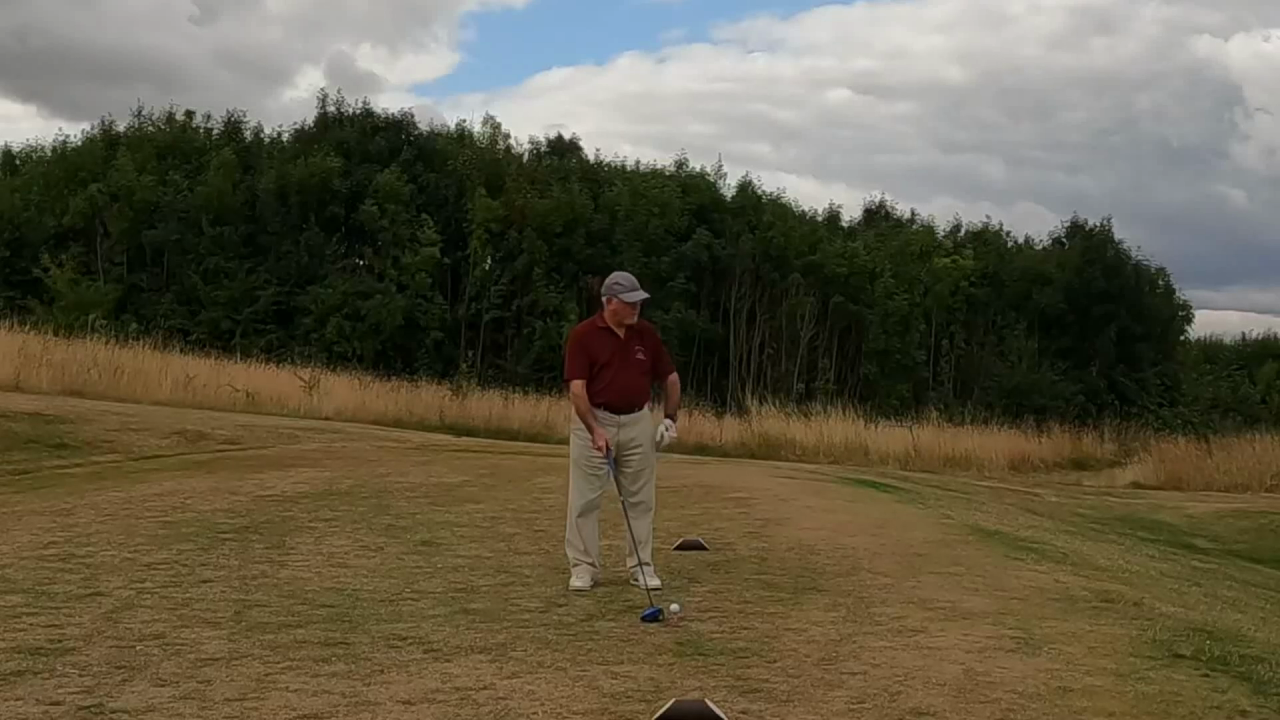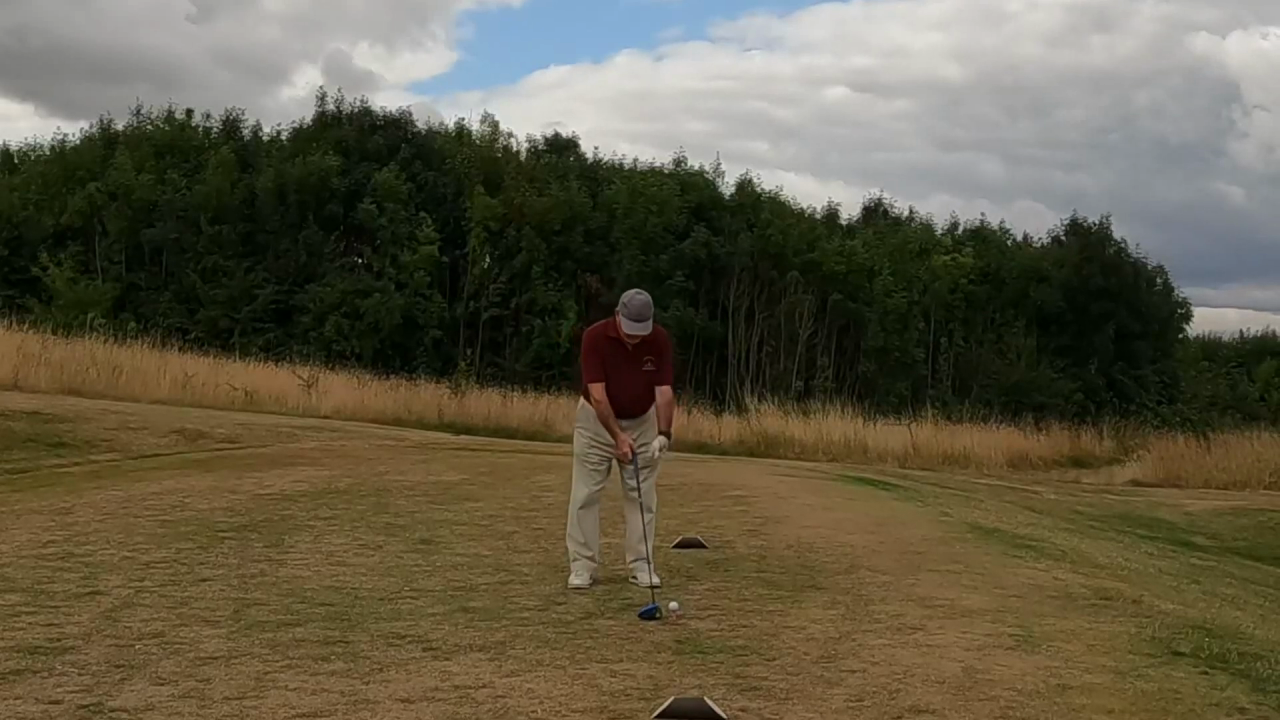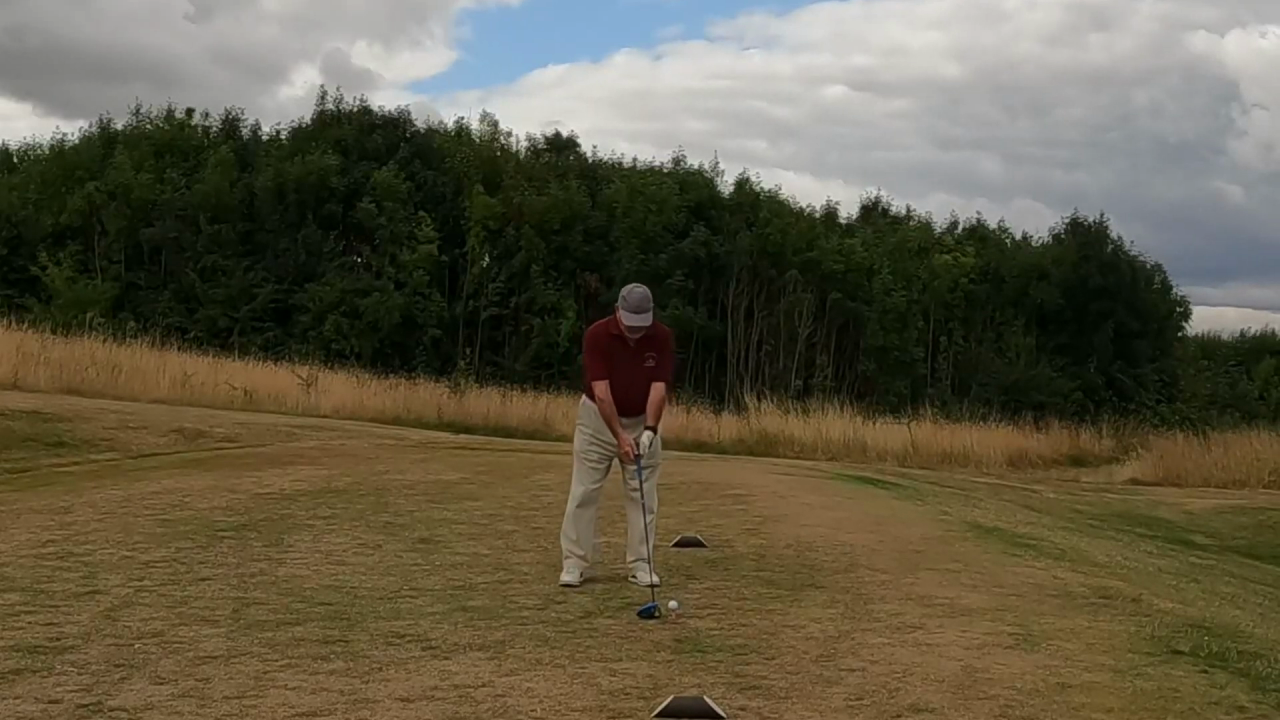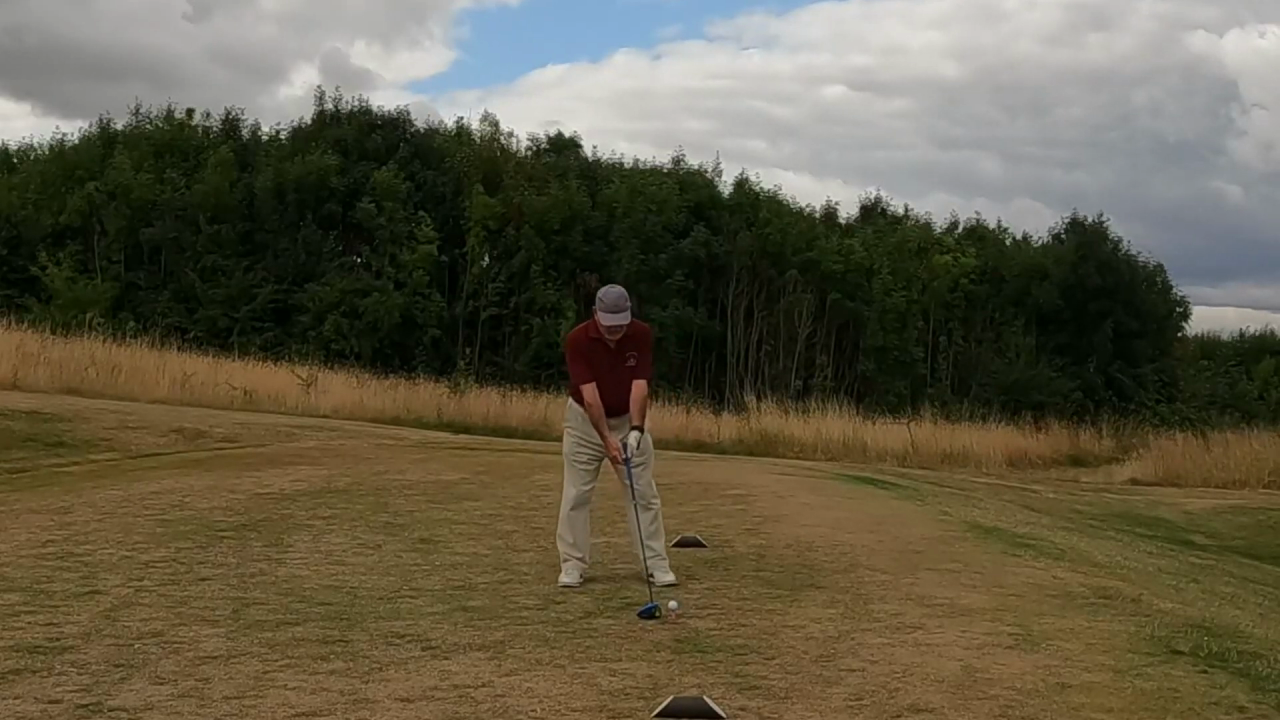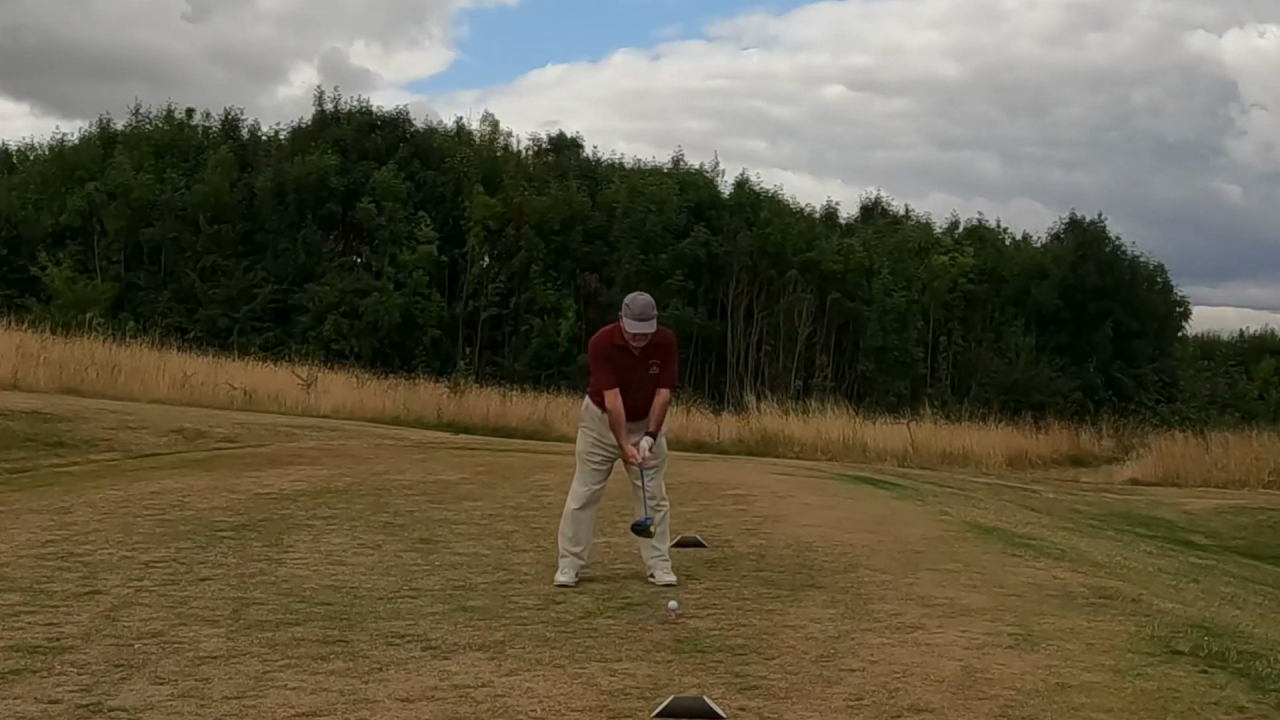
dt=0.5s
person 1, frame 1
left shoulder: (647, 333)
right shoulder: (583, 334)
left elbow: (670, 378)
right elbow: (577, 388)
left wrist: (669, 418)
right wrist: (594, 429)
left hip: (638, 422)
right hip: (594, 421)
left knee: (640, 500)
right knee: (585, 500)
left ankle: (641, 567)
right ankle: (583, 568)
person 1, frame 2
left shoulder: (660, 340)
right shoulder: (594, 337)
left elbow: (664, 390)
right elbow: (597, 393)
left wrist: (663, 434)
right wrist: (617, 437)
left hip: (641, 422)
right hip: (596, 420)
left knee: (642, 496)
right knee: (585, 494)
left ankle: (640, 564)
right ankle: (582, 565)
person 1, frame 3
left shoulder: (662, 337)
right shoulder: (596, 335)
left elbow: (659, 387)
right elbow: (601, 391)
left wrist: (650, 430)
right wrist: (619, 435)
left hip: (641, 421)
right hip: (597, 418)
left knee: (643, 496)
right knee: (584, 492)
left ankle: (640, 564)
right ankle: (574, 563)
person 1, frame 4
left shoulder: (642, 335)
right shoulder: (578, 339)
left elbow: (639, 386)
right elbow: (589, 394)
left wrist: (635, 430)
right wrist: (606, 438)
left hip: (629, 419)
right hip: (585, 420)
left knee: (644, 493)
right knee: (576, 494)
left ankle: (656, 563)
right ankle: (573, 565)
person 1, frame 5
left shoulder: (666, 342)
right shoulder: (601, 343)
left elbow: (663, 393)
right elbow: (612, 399)
left wrist: (650, 437)
right wrist: (623, 445)
left hip: (645, 423)
right hip: (600, 419)
left knee: (654, 495)
right knee: (584, 493)
left ankle: (658, 563)
right ankle: (569, 564)
